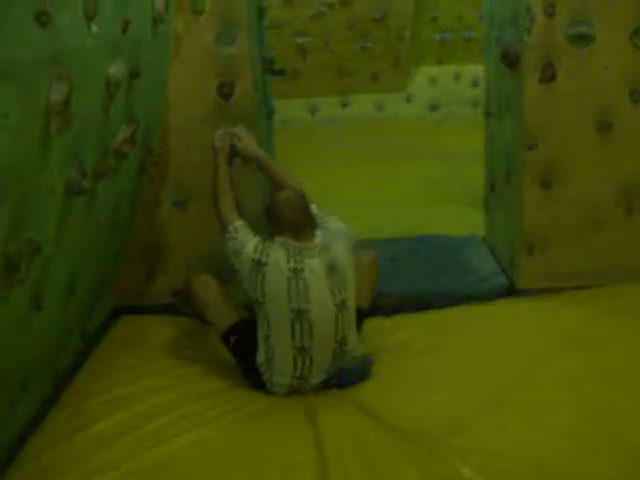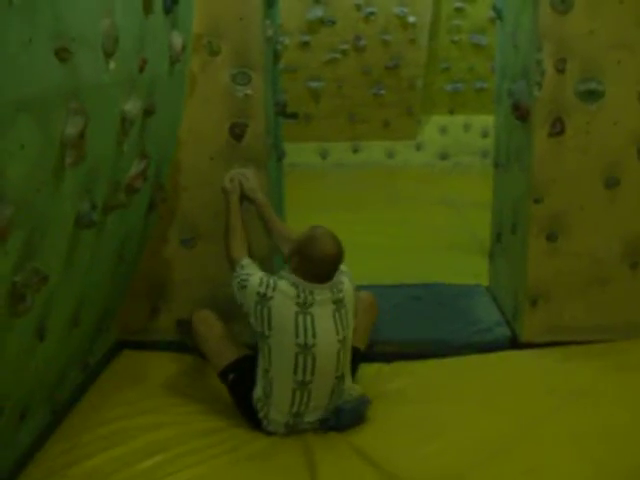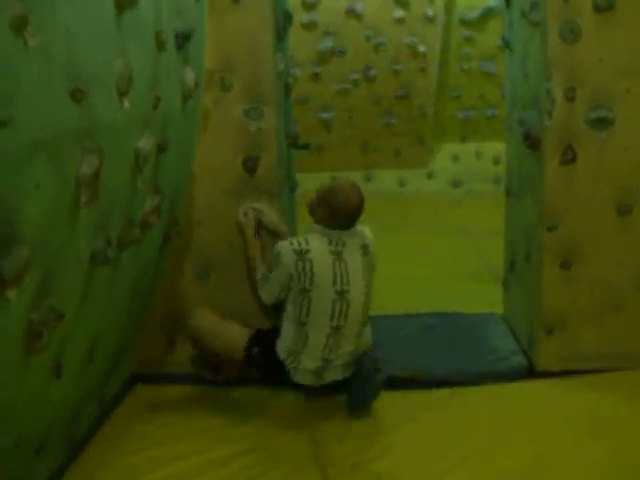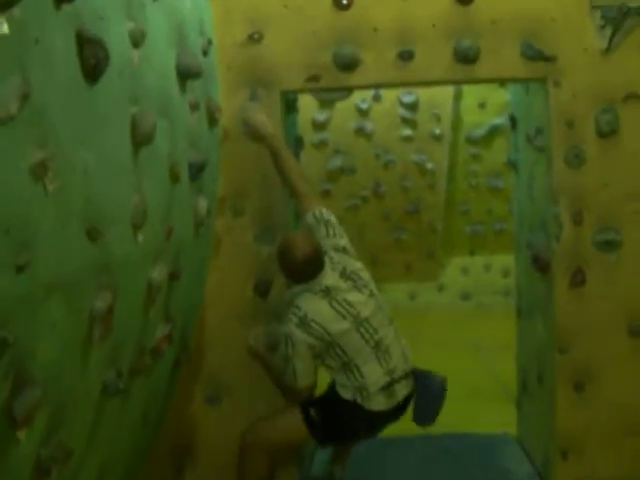
dt=0.7s
person 1, frame 1
left shoulder: (258, 259)
right shoulder: (341, 243)
left elbow: (229, 214)
right elbow: (299, 197)
left wrist: (222, 159)
right wrist: (257, 155)
left hip: (277, 381)
right hip: (340, 368)
left knee: (200, 282)
right knee: (367, 260)
person 1, frame 2
left shoulder: (268, 292)
right shoulder: (344, 285)
left elbow: (239, 257)
right elbow: (289, 245)
left wrist: (233, 199)
right wrist: (258, 198)
left hip: (273, 422)
right hip: (335, 411)
left knee: (201, 319)
right knee: (366, 299)
person 1, frame 3
left shoulder: (294, 252)
right shoulder: (365, 240)
left elbow: (266, 292)
left wrist: (249, 233)
right wrist: (281, 230)
left hip: (297, 372)
right hip: (350, 365)
left knee: (198, 323)
person 1, frame 4
left shoulder: (300, 321)
right shoulder: (339, 256)
left elbow: (300, 391)
right elbow: (305, 193)
left wrist: (265, 352)
right wrist: (271, 137)
left hip: (366, 407)
right hip: (401, 388)
left knee: (254, 442)
